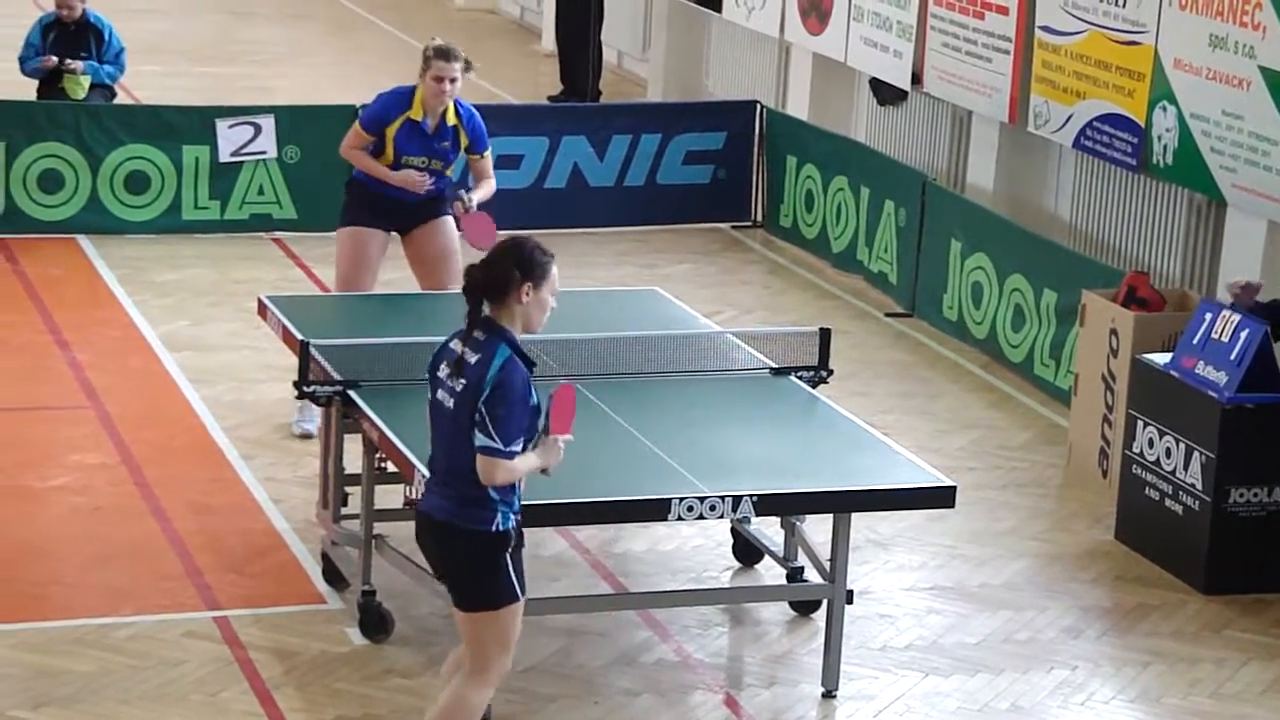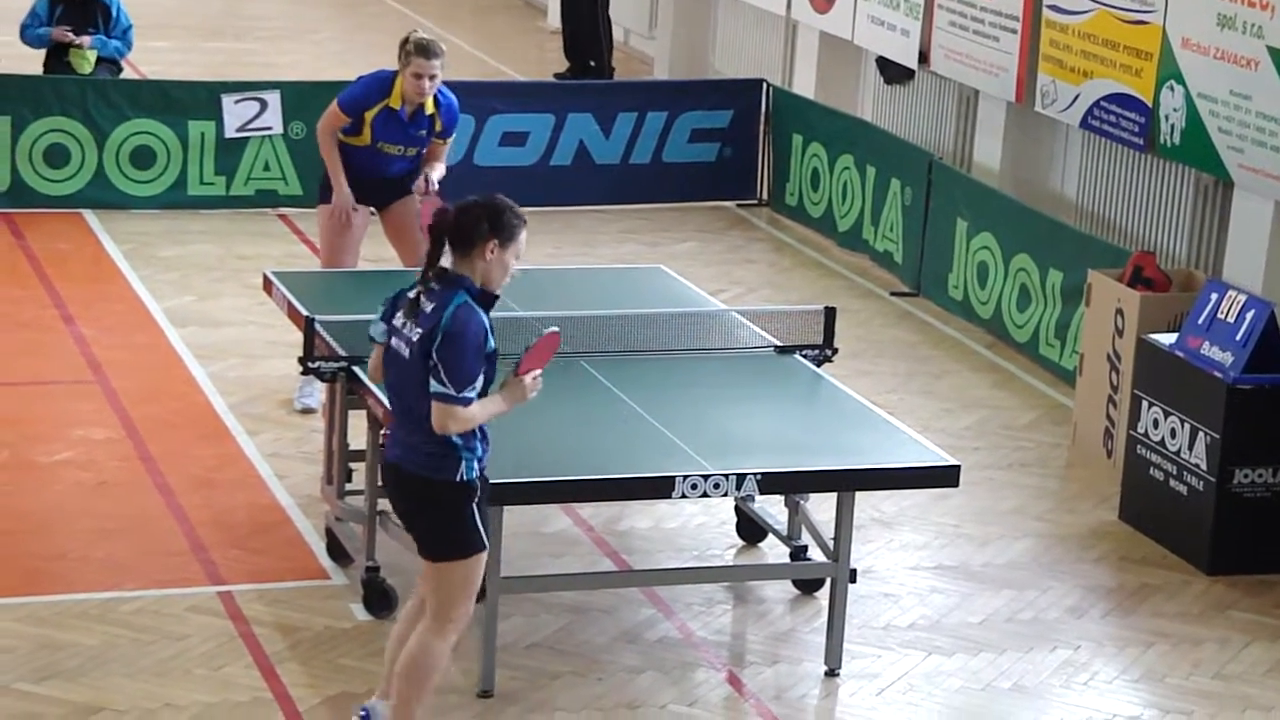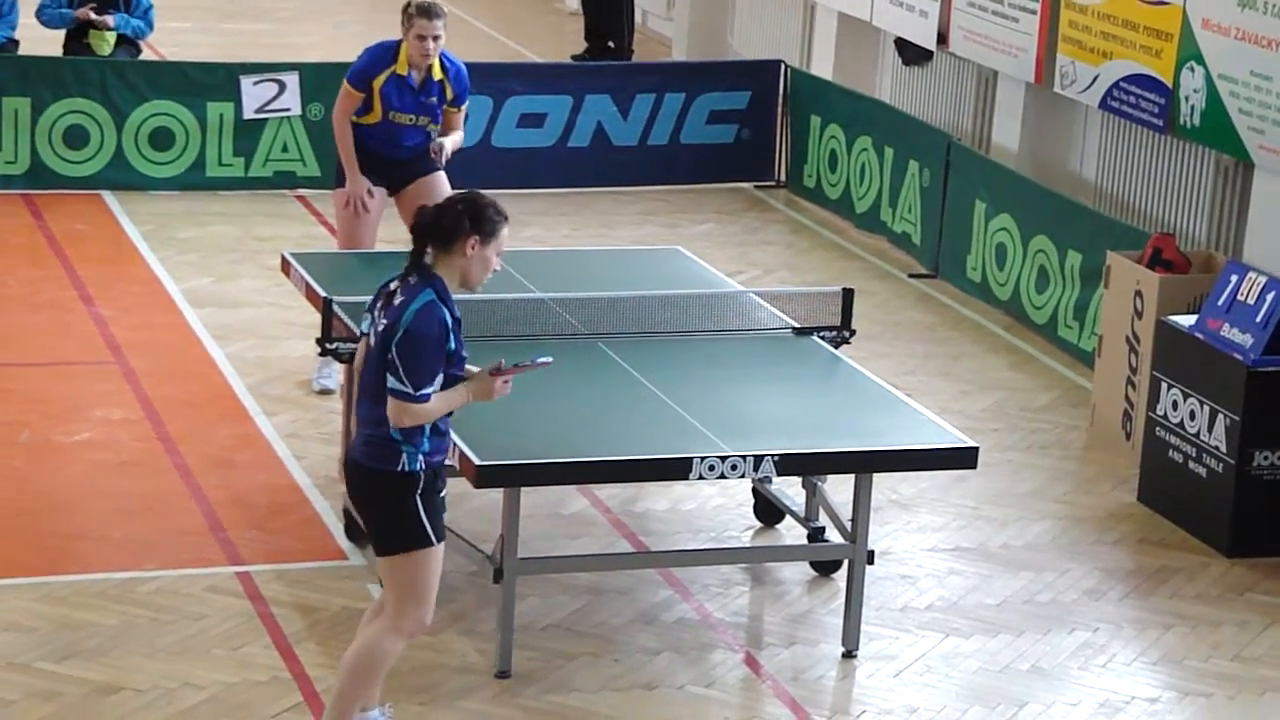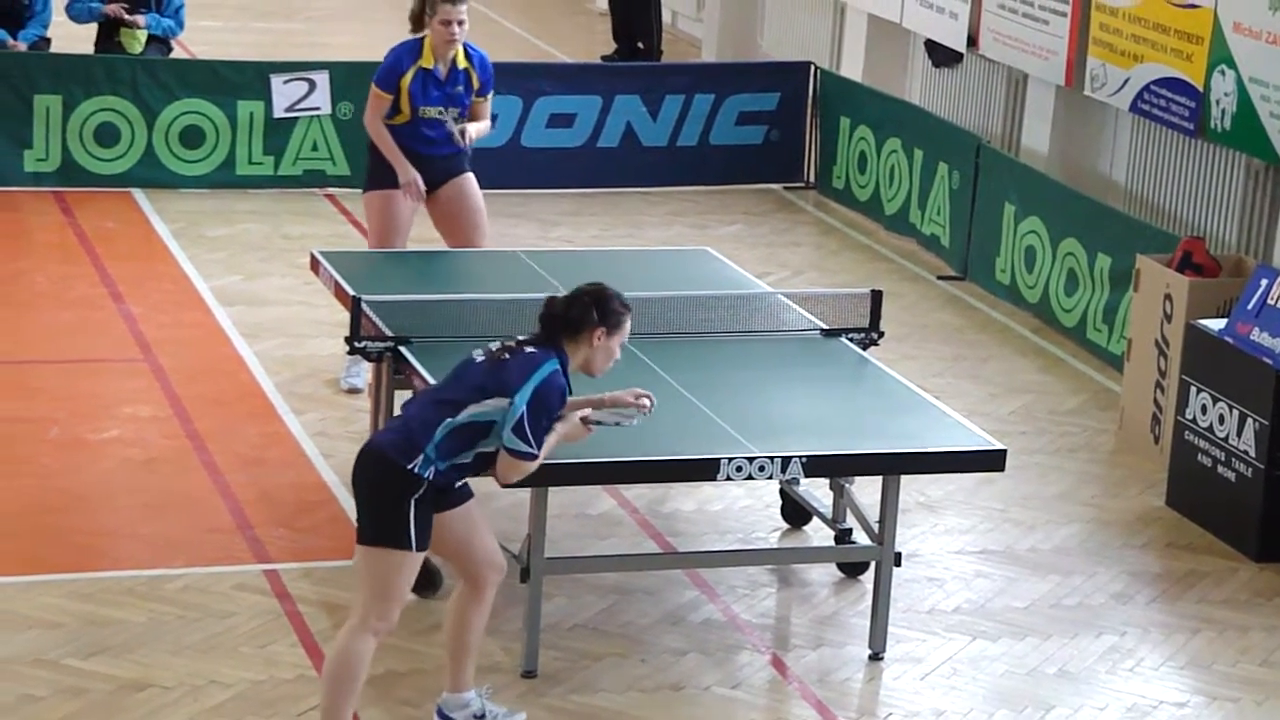
dt=0.7s
person 1, frame 1
left shoulder: (454, 348)
right shoulder: (509, 374)
right elbow: (493, 473)
right wrist: (541, 457)
left hip: (437, 520)
right hip: (480, 533)
left knee: (477, 652)
right knee: (488, 668)
person 1, frame 2
left shoulder: (410, 296)
right shoulder: (465, 321)
left elbow: (378, 368)
right elbow: (449, 420)
right wrist: (506, 397)
left hip: (403, 469)
right hip: (444, 483)
left knee: (432, 599)
right knee: (448, 618)
person 1, frame 3
left shoulder: (401, 288)
right shoulder: (429, 314)
left elbow: (368, 357)
right elbow: (407, 411)
left wrist: (454, 368)
right wrist: (471, 391)
left hip: (383, 467)
right hip: (398, 476)
left knee: (400, 600)
right knee: (409, 617)
person 1, frame 4
left shoulder: (531, 354)
right shoulder: (547, 377)
right elbow: (510, 469)
left wrist: (605, 402)
right wrist: (562, 433)
left hip: (428, 474)
right hip: (401, 475)
left knee: (487, 571)
right knee: (374, 621)
person 2, frame 1
left shoulder: (470, 122)
right shoulder: (391, 105)
left elbow: (487, 180)
right elbow: (349, 149)
left wrist: (473, 198)
right wrist: (393, 176)
left hip: (429, 205)
right hip: (371, 200)
right ankle: (310, 398)
person 2, frame 2
left shoulder: (446, 107)
right shoulder: (371, 89)
left elbow: (435, 160)
right elbow: (325, 130)
left wrist: (429, 179)
right wrist: (341, 188)
left hip: (403, 181)
right hip: (349, 178)
right ankle: (312, 375)
person 2, frame 3
left shoulder: (454, 74)
right shoulder: (375, 59)
left elbow: (455, 131)
right elbow: (341, 116)
left wrist: (446, 143)
right wrist: (353, 176)
left hip: (419, 162)
right hip: (366, 159)
right ankle: (330, 356)
person 2, frame 4
left shoulder: (478, 64)
right shoulder: (402, 59)
left elbow: (483, 121)
right elbow: (373, 119)
left wrist: (471, 131)
right wrist: (403, 167)
left hip: (450, 161)
right hip: (396, 160)
left knee: (476, 254)
right ankle: (359, 355)
